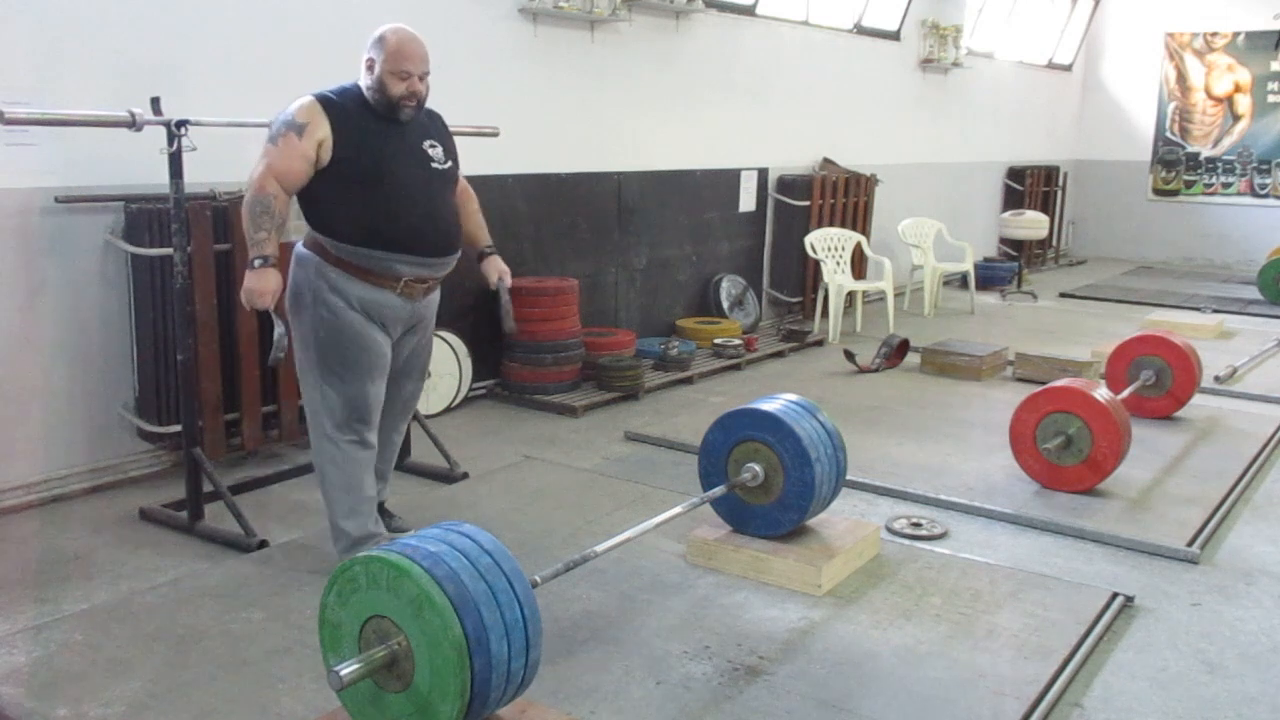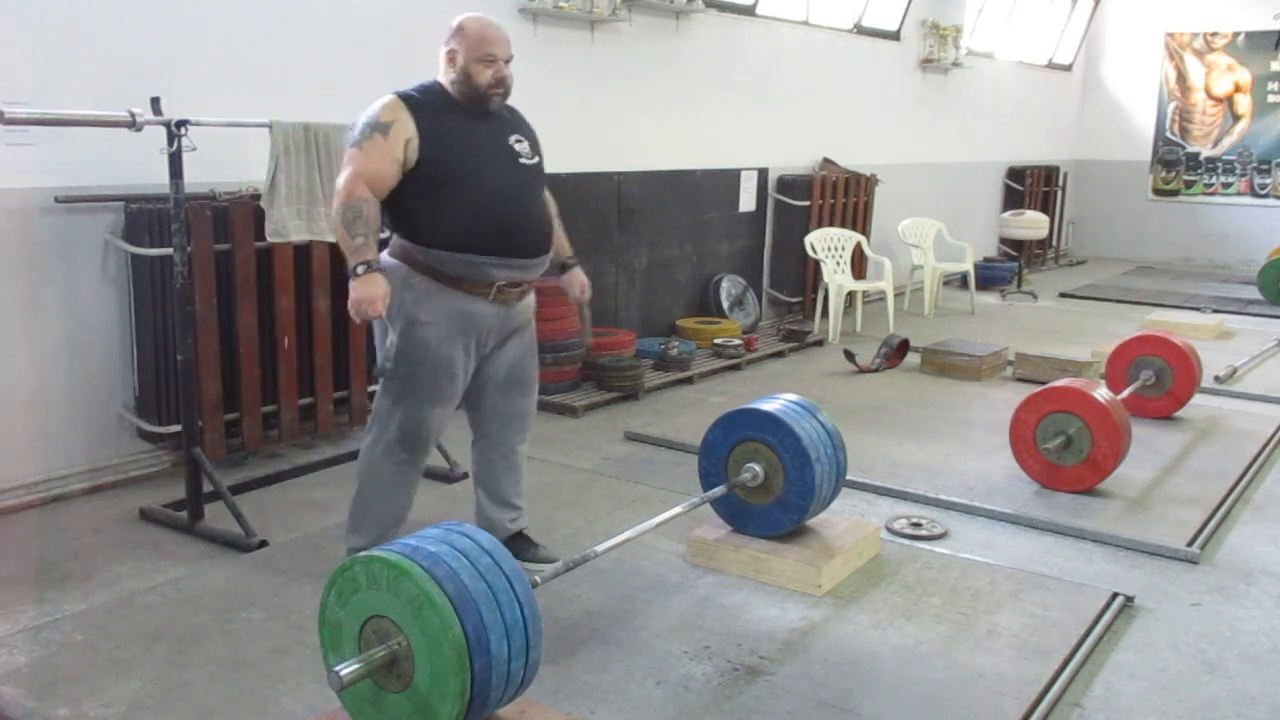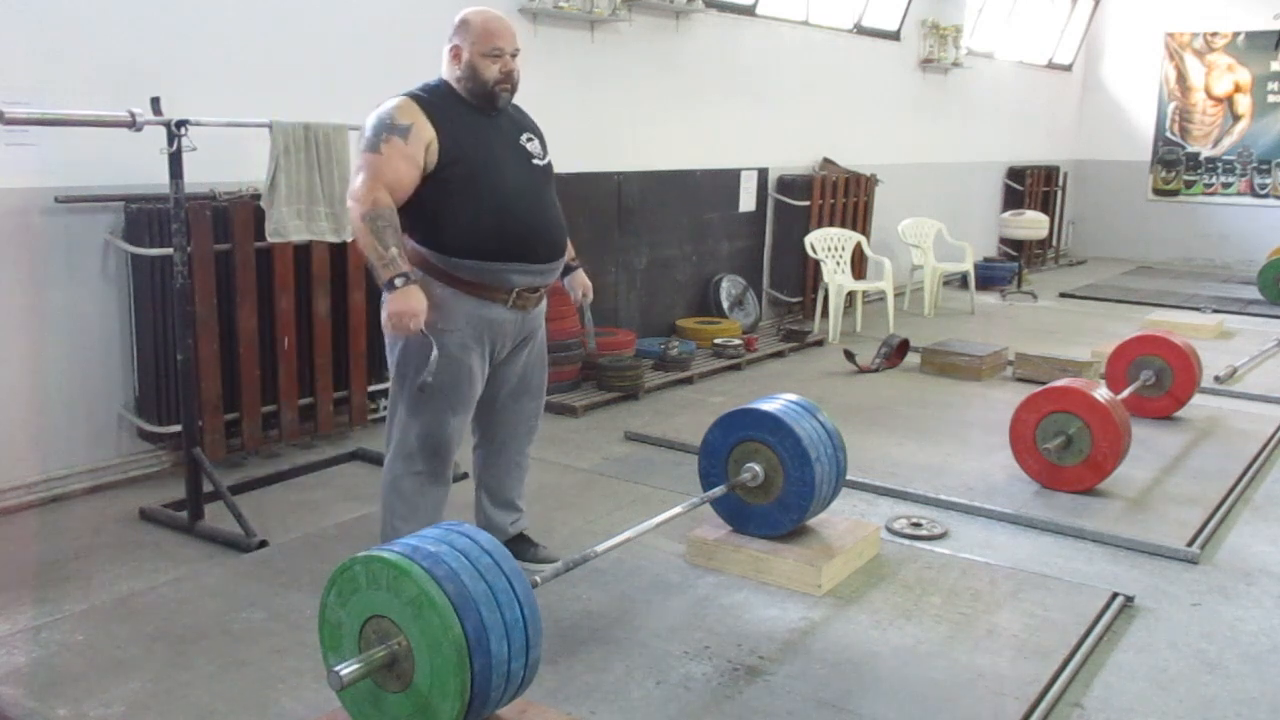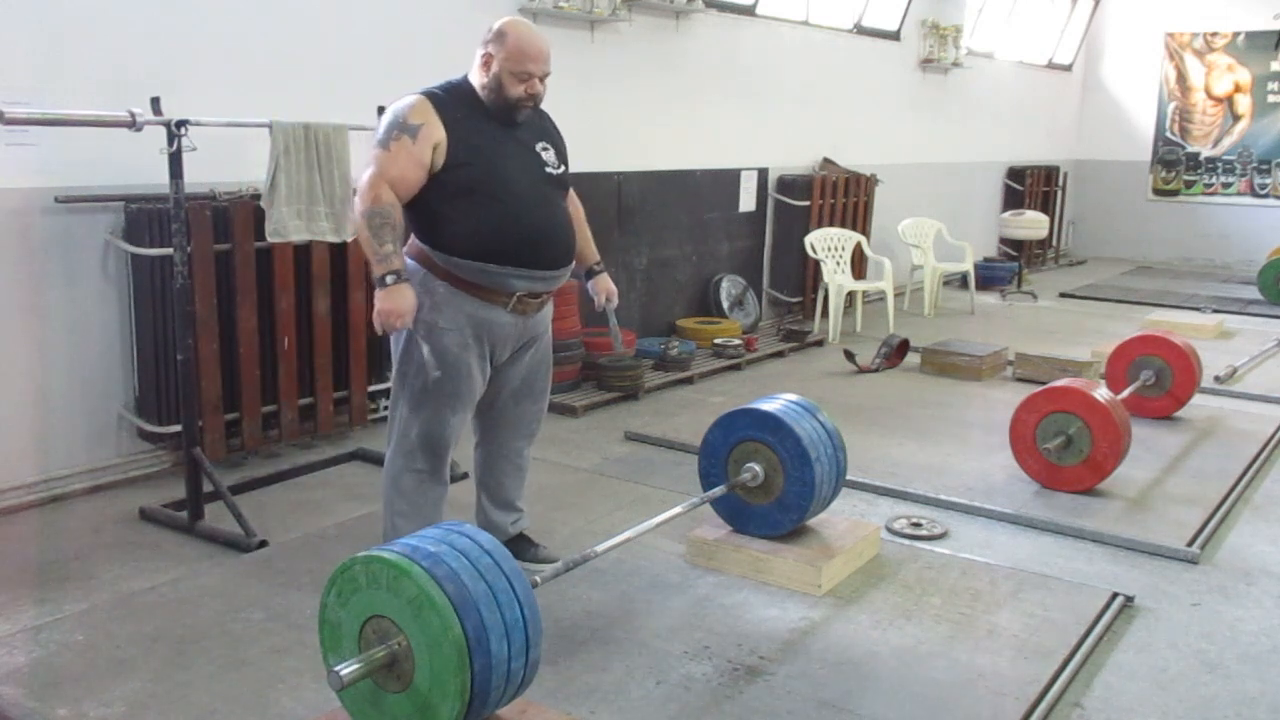
dt=1s
person 1, frame 1
left shoulder: (431, 126)
right shoulder: (319, 118)
left elbow: (458, 194)
right elbow: (268, 187)
left wrist: (485, 252)
right wrist: (262, 262)
left hip: (418, 298)
right hip: (344, 293)
left knee: (391, 414)
right knee: (349, 421)
left ankle: (370, 504)
right ankle: (360, 544)
person 1, frame 2
left shoulder: (514, 124)
right shoulder: (403, 117)
left elbow: (538, 201)
right elbow: (354, 193)
left wrist: (566, 264)
right wrist: (366, 270)
left hip: (511, 306)
right hip: (434, 303)
left knee: (507, 426)
right knee: (407, 429)
left ankle: (503, 530)
right ankle: (367, 551)
person 1, frame 3
left shoulder: (518, 120)
right shoulder: (411, 119)
left elbow: (540, 202)
right elbow: (369, 200)
left wrist: (569, 265)
right wrist: (398, 283)
left hip: (524, 309)
right hip: (449, 308)
left knee: (512, 433)
right knee: (427, 442)
left ankle: (504, 534)
person 1, frame 4
left shoulder: (541, 125)
right shoulder: (426, 117)
left elbow: (564, 201)
right elbow: (376, 194)
left wrist: (593, 268)
right wrist: (391, 279)
left hip: (530, 312)
right hip: (452, 306)
left knee: (513, 432)
right knee: (425, 440)
left ankle: (504, 532)
